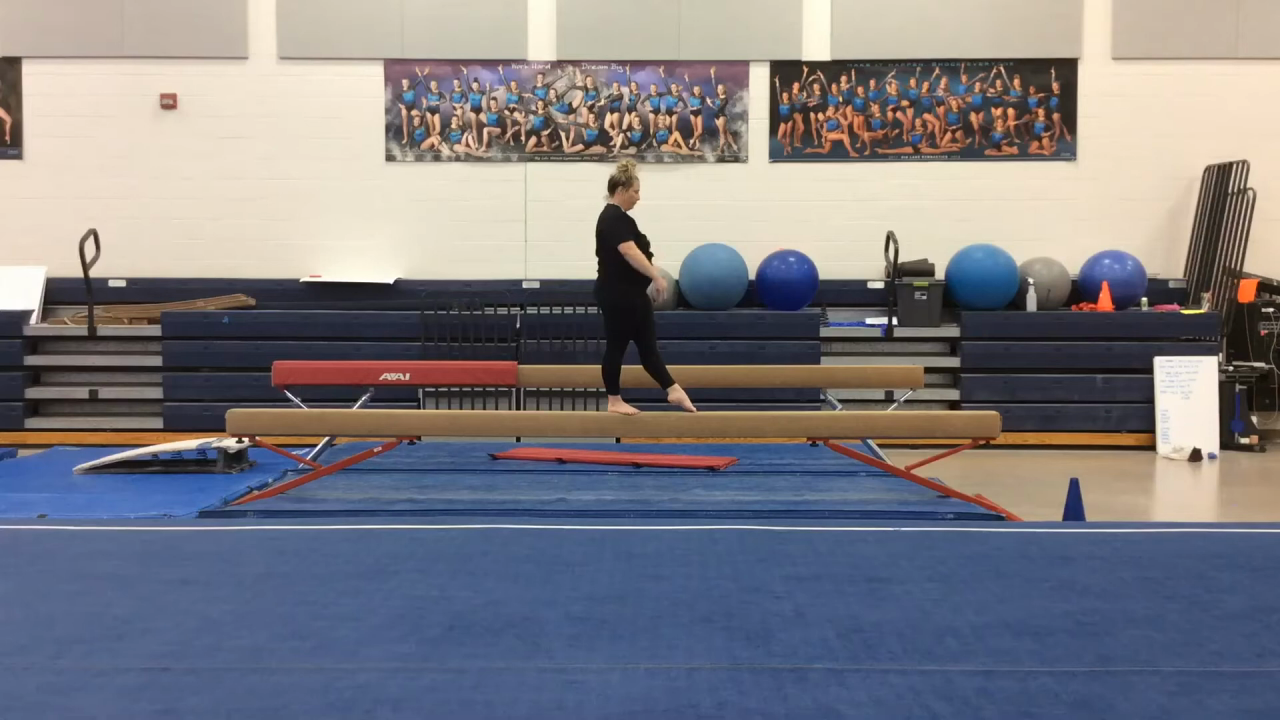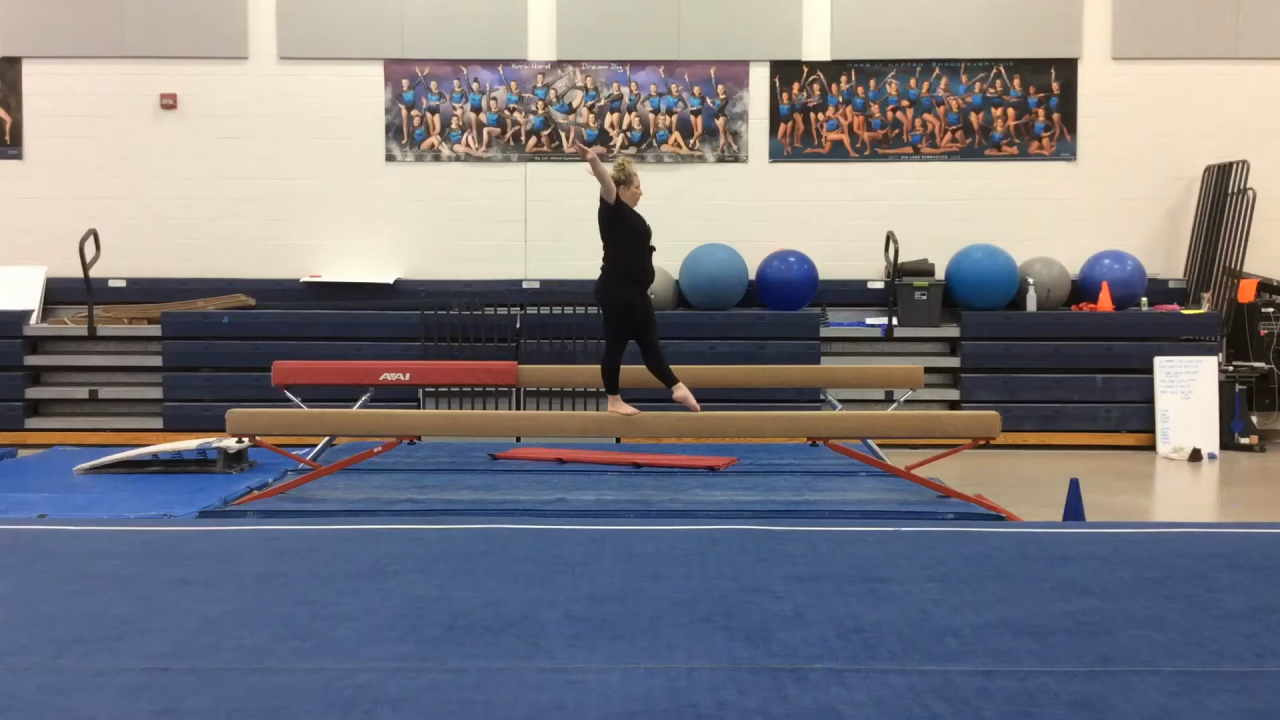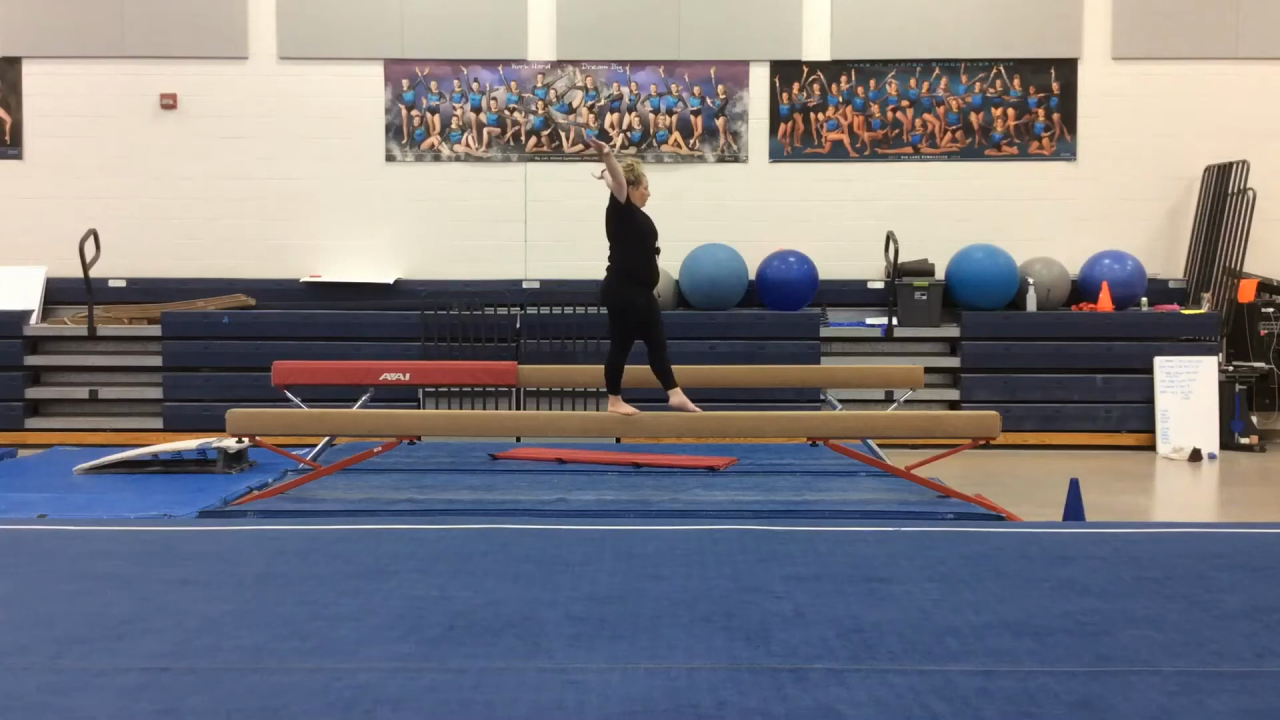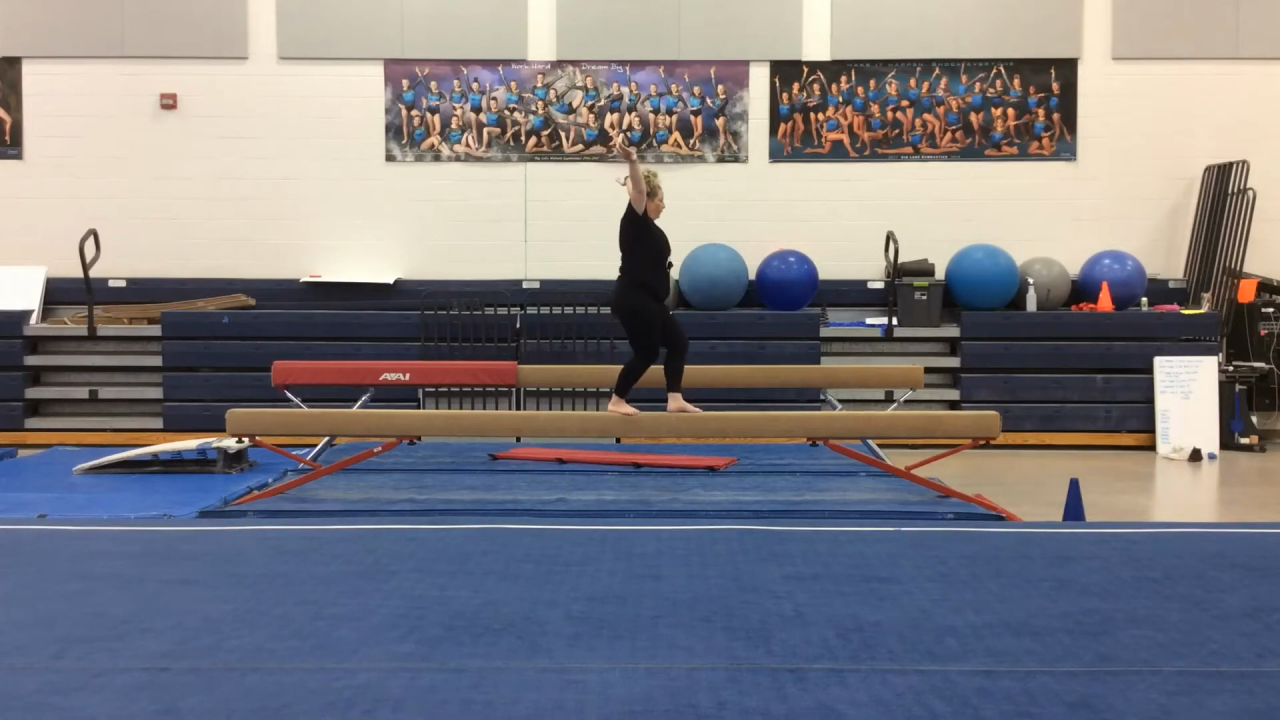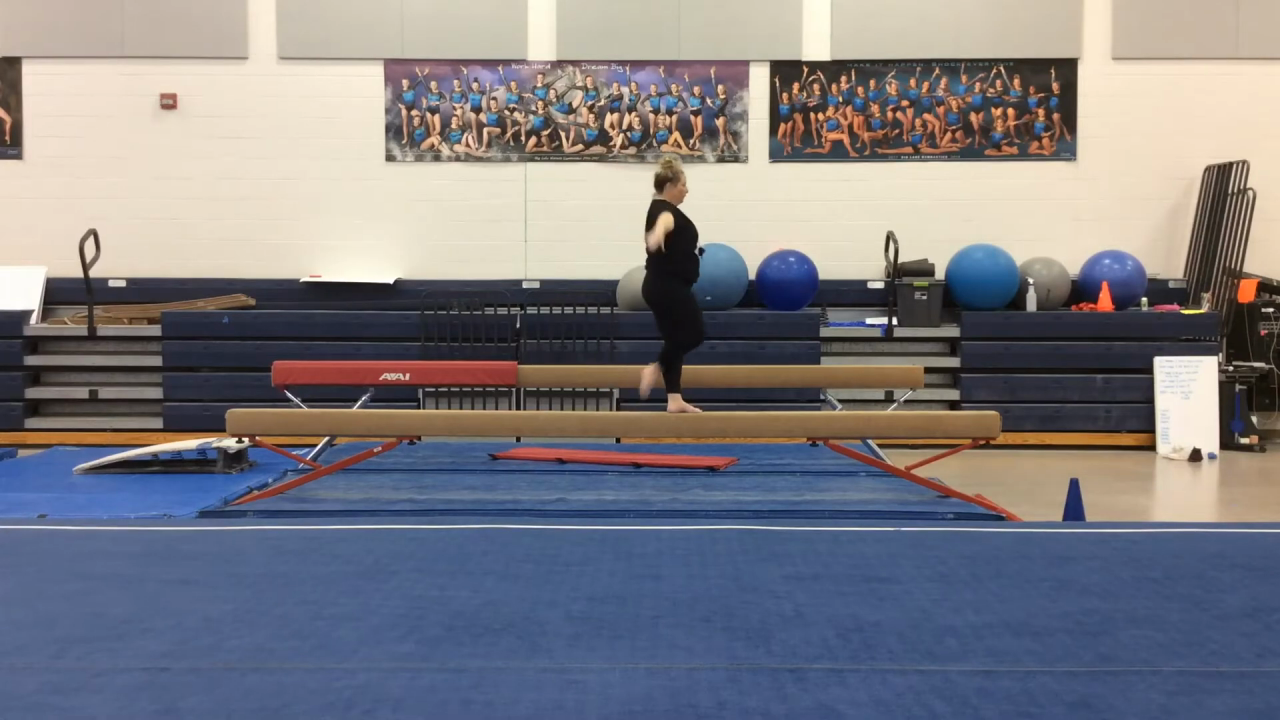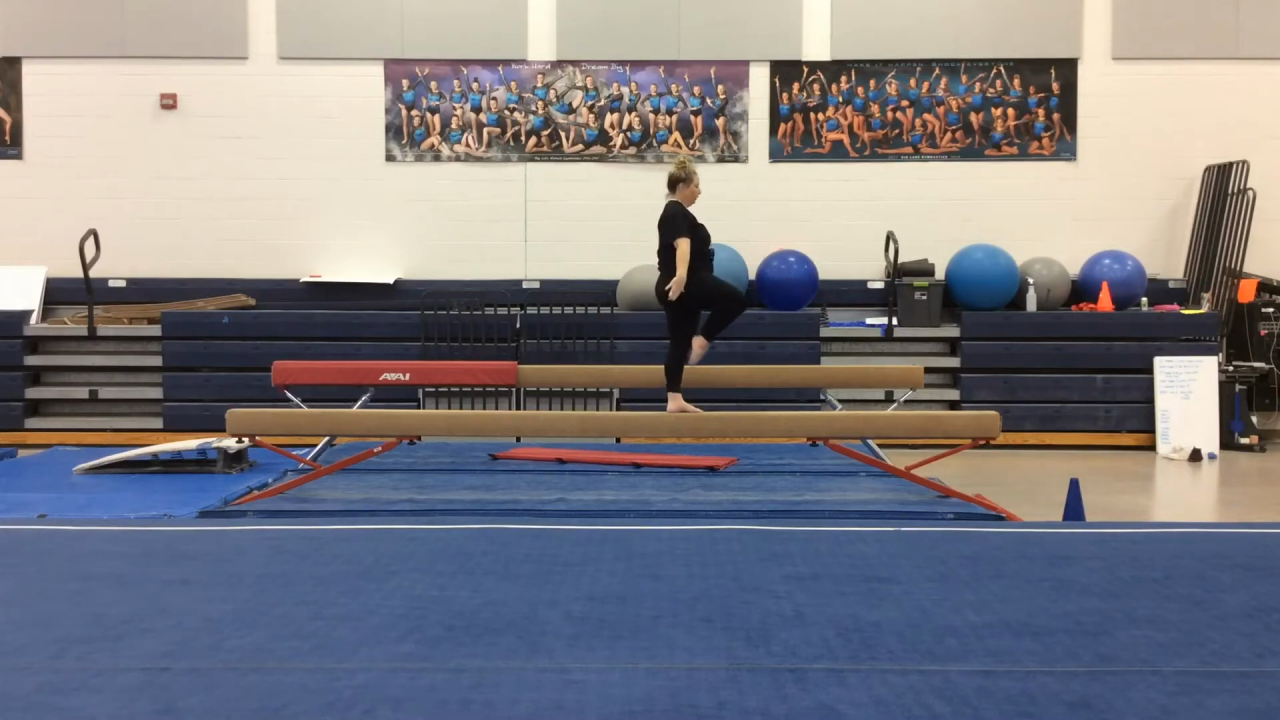
dt=0.5s
person 1, frame 1
left shoulder: (619, 217)
right shoulder: (612, 218)
left elbow: (635, 251)
right elbow: (629, 252)
left wrist: (652, 276)
right wrist: (656, 276)
left hip: (632, 294)
right hip: (616, 295)
left knee: (648, 345)
right knee: (617, 346)
left ankle: (673, 391)
right ankle: (614, 401)
person 1, frame 2
left shoulder: (627, 212)
right shoulder: (613, 210)
left elbow: (612, 183)
right elbow: (607, 184)
left wrist: (597, 165)
right wrist: (593, 160)
left hip: (635, 292)
right hip: (616, 292)
left knee: (650, 344)
right knee: (616, 345)
left ankle: (677, 389)
right ankle: (613, 401)
person 1, frame 3
left shoulder: (633, 213)
right shoulder: (620, 210)
left elbow: (619, 184)
right elbow: (619, 184)
left wrist: (607, 173)
right wrist: (607, 156)
left hip: (640, 292)
right hip: (622, 291)
left knee: (657, 343)
right knee: (621, 345)
left ankle: (675, 395)
right ankle: (614, 401)
person 1, frame 4
left shoulder: (646, 226)
right shoulder: (635, 222)
left elbow: (638, 192)
right elbow: (639, 193)
left wrist: (631, 178)
right wrist: (633, 162)
left hip: (649, 301)
right hip: (633, 300)
left knee: (678, 344)
right knee: (646, 353)
left ankle: (675, 400)
right ankle: (617, 401)
person 1, frame 5
left shoulder: (666, 210)
right shoulder: (662, 208)
right elbow: (665, 220)
right wrist: (658, 233)
left hip: (668, 286)
right hip: (666, 286)
left knee: (679, 338)
right knee: (694, 335)
left ankle: (675, 400)
right ankle: (656, 369)
person 1, frame 6
left shoulder: (675, 212)
right shoulder: (676, 213)
right elbow: (682, 244)
right wrist: (681, 275)
left hip: (679, 286)
right hip: (686, 284)
left knee: (679, 342)
right knee: (736, 300)
left ankle: (675, 400)
right ankle: (703, 340)
